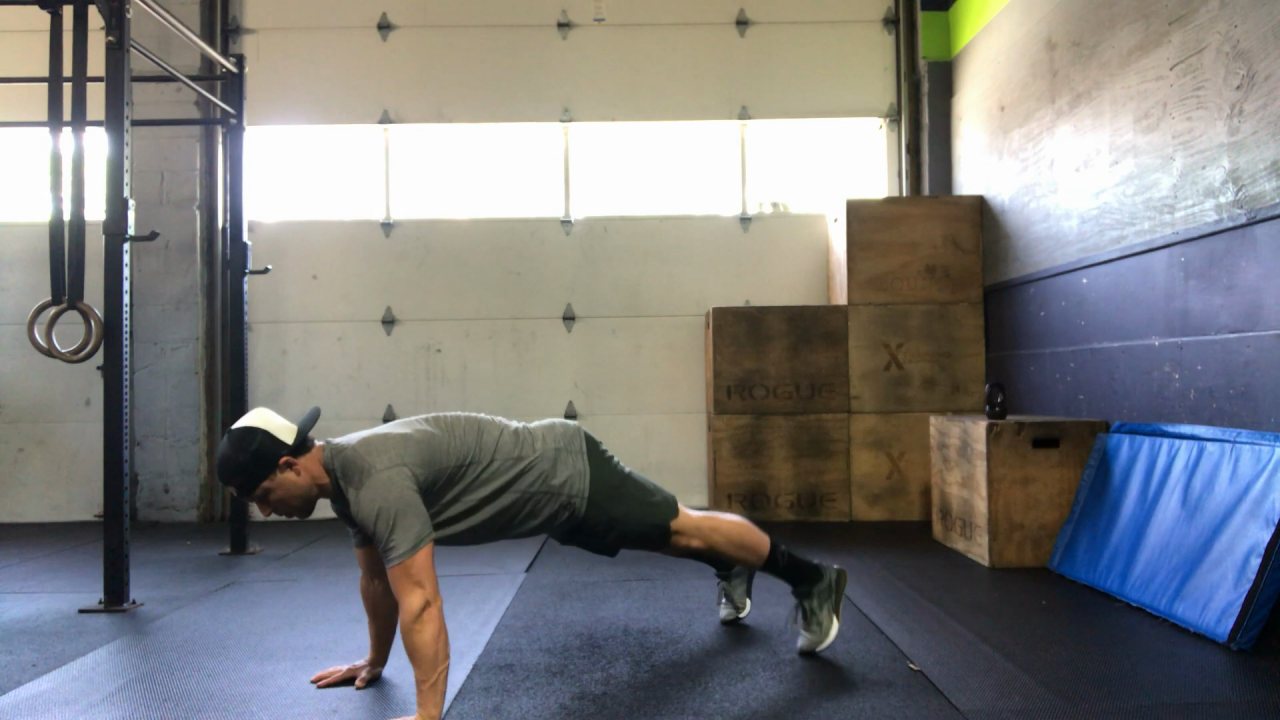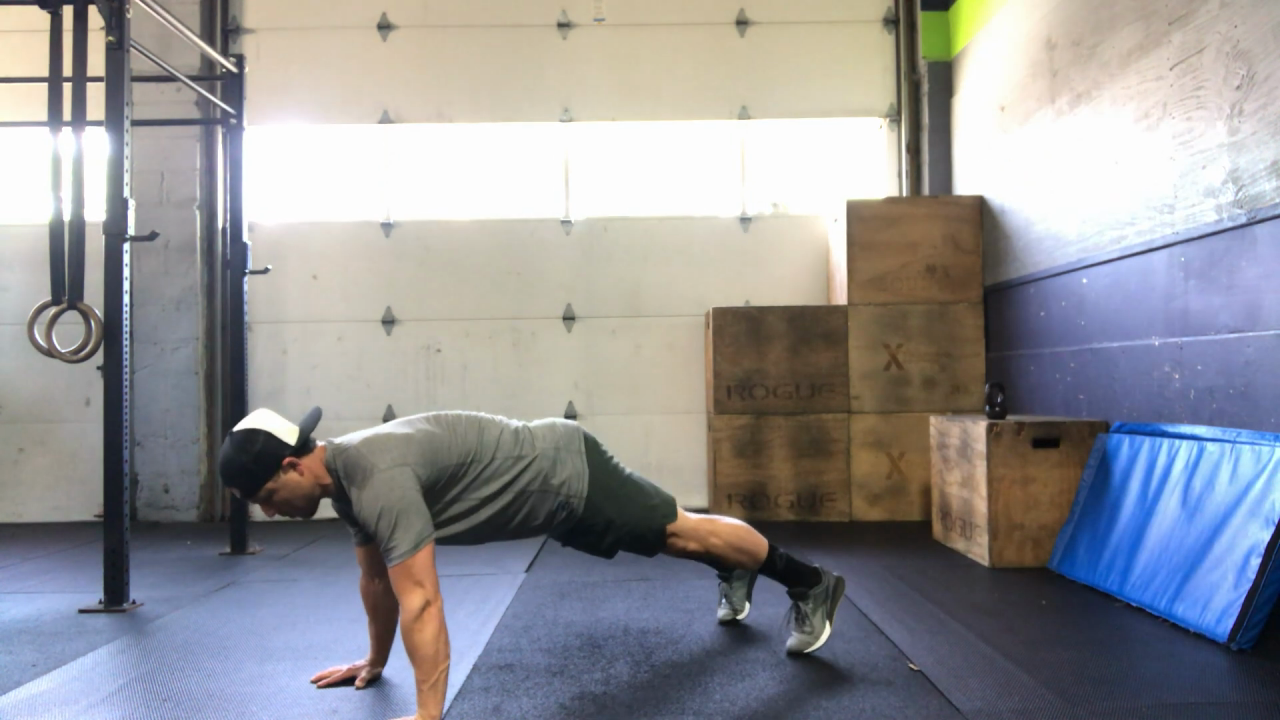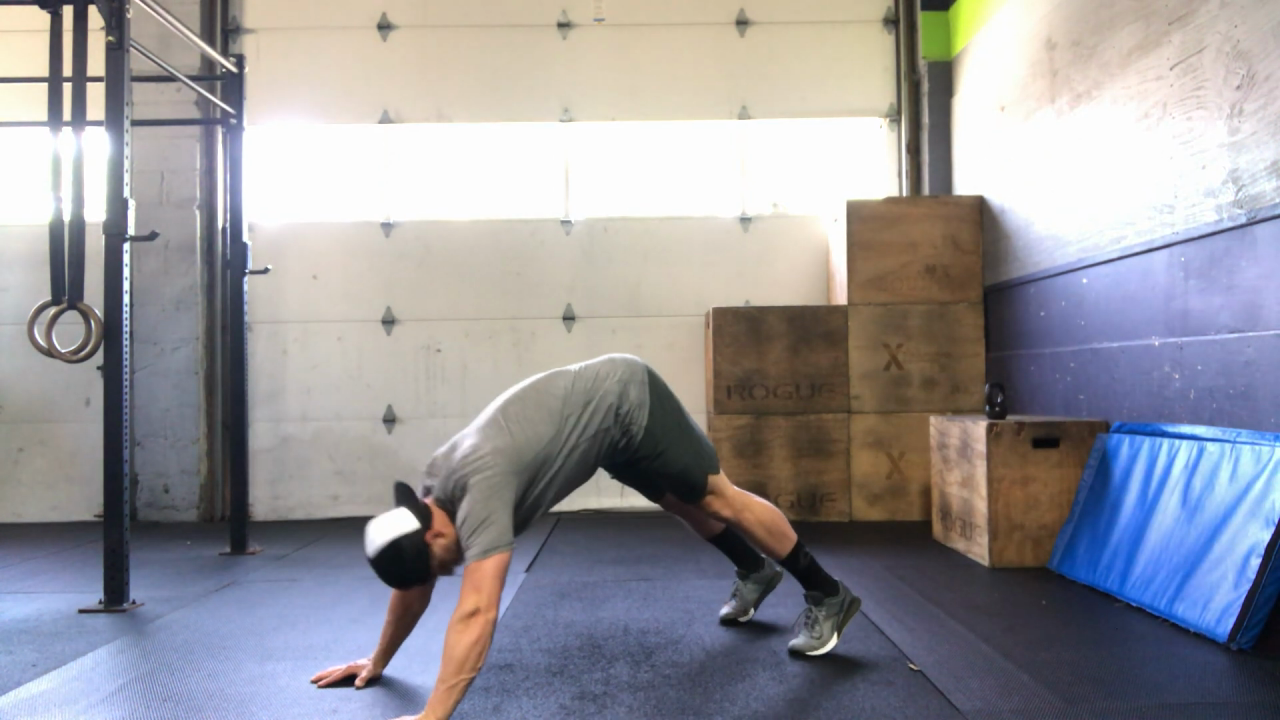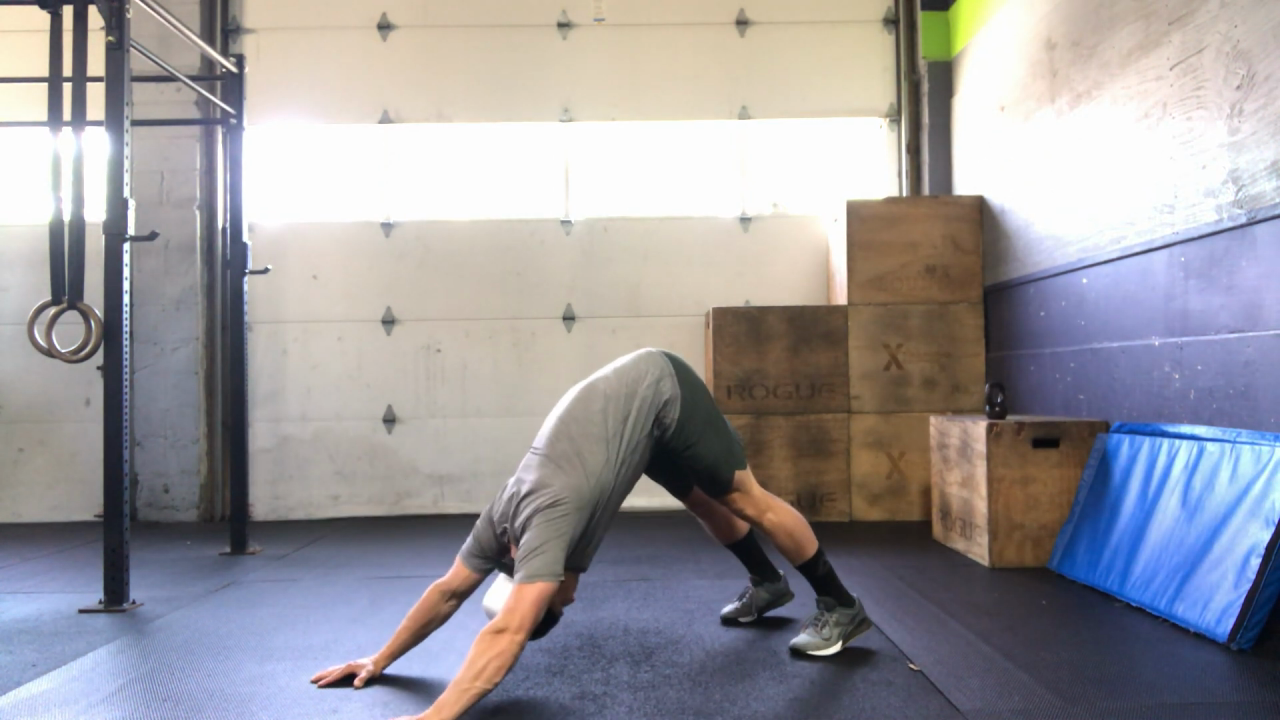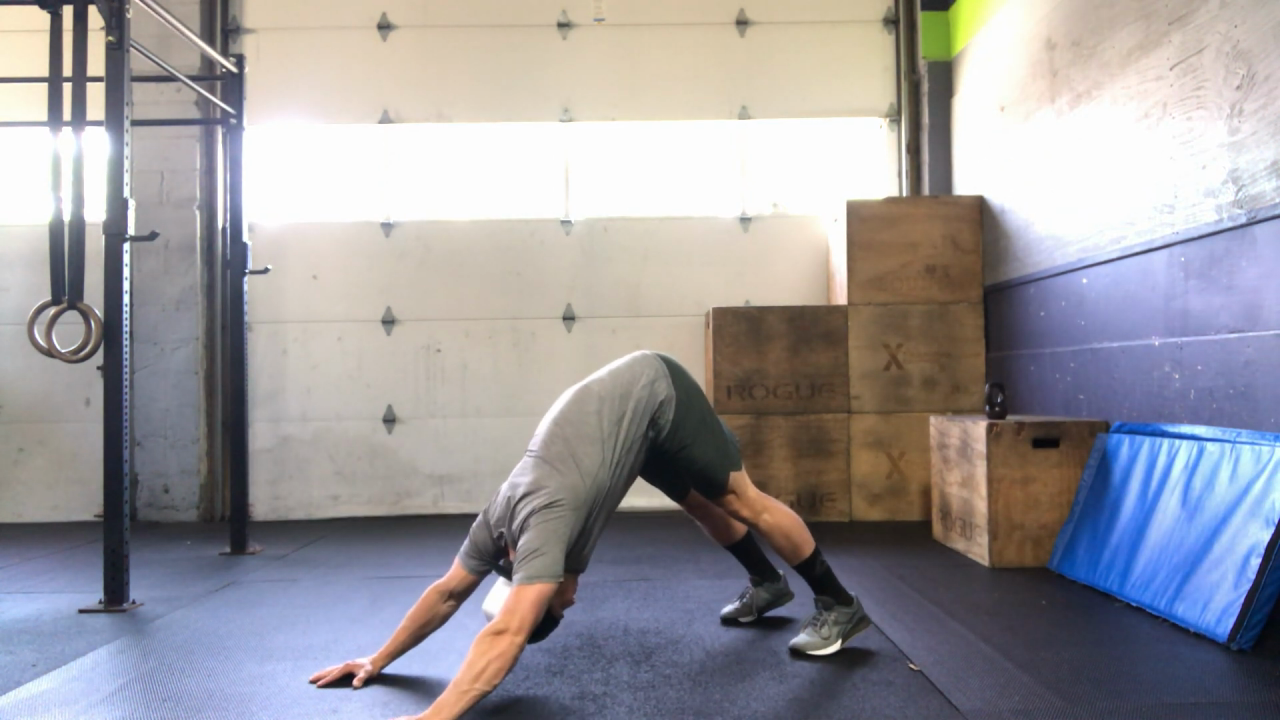
dt=1s
person 1, frame 1
left shoulder: (375, 481)
right shoulder: (344, 477)
left elbow: (420, 602)
right elbow: (376, 578)
right wrist: (373, 660)
left hip: (566, 476)
right hip: (552, 482)
left knee: (681, 528)
right knee: (661, 535)
left ankle: (813, 582)
right ankle: (732, 574)
person 1, frame 2
left shoulder: (377, 480)
right shoulder: (346, 476)
left elbow: (420, 602)
right elbow: (375, 578)
right wrist: (374, 660)
left hip: (563, 476)
right hip: (548, 480)
left knee: (681, 531)
right knee: (664, 532)
left ankle: (811, 586)
right ankle: (734, 574)
person 1, frame 3
left shoulder: (480, 490)
right shoulder: (437, 487)
left elbow: (477, 610)
right elbow: (418, 587)
right wrist: (377, 661)
left hip: (627, 399)
right hip: (608, 414)
left knee: (718, 498)
right knee: (682, 503)
left ankle: (827, 596)
right ankle: (755, 572)
person 1, frame 4
left shoulder: (546, 522)
right shoulder: (504, 516)
left elbow: (507, 632)
right elbow: (448, 590)
right wrist: (379, 660)
left hip: (662, 390)
right hip: (637, 395)
left knee: (746, 499)
right knee: (704, 503)
left ankle: (840, 606)
right ankle: (767, 583)
person 1, frame 5
left shoulder: (544, 522)
right shoulder: (500, 516)
left elbow: (506, 633)
right elbow: (447, 591)
right wrist: (377, 660)
left hip: (654, 393)
right hip: (634, 404)
left knee: (740, 499)
right knee: (701, 505)
left ankle: (839, 605)
right ankle: (767, 583)
